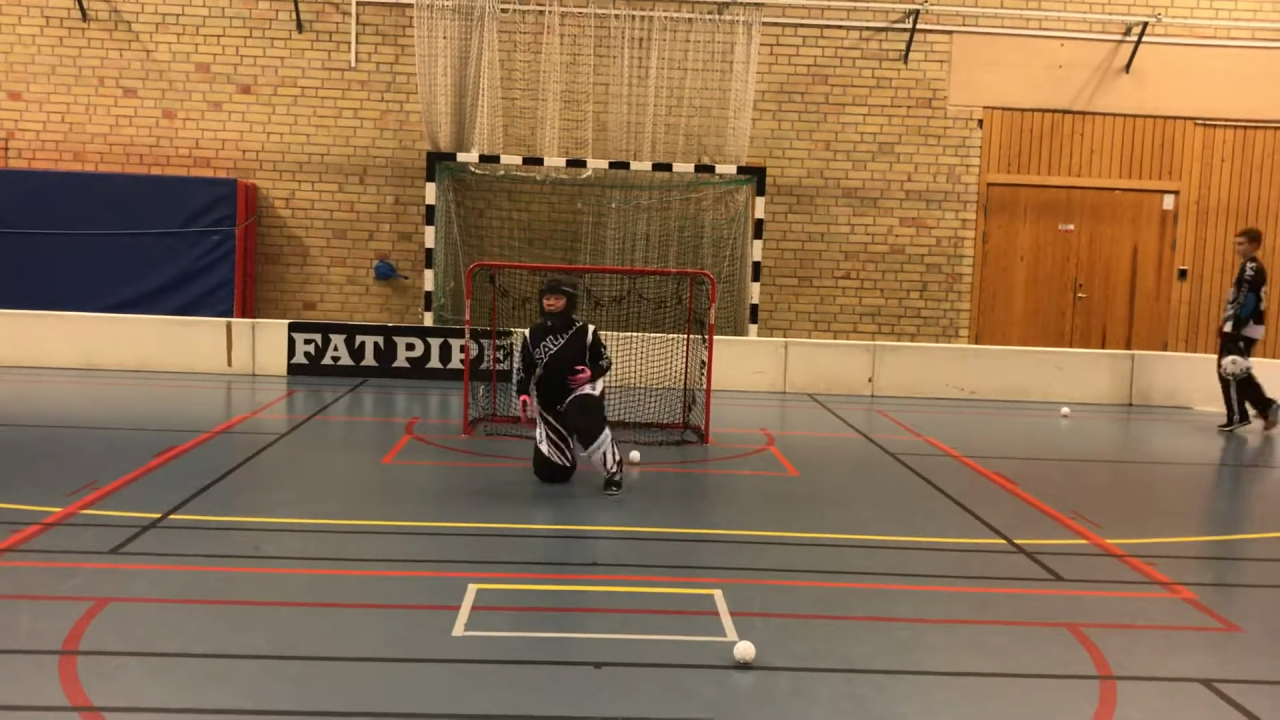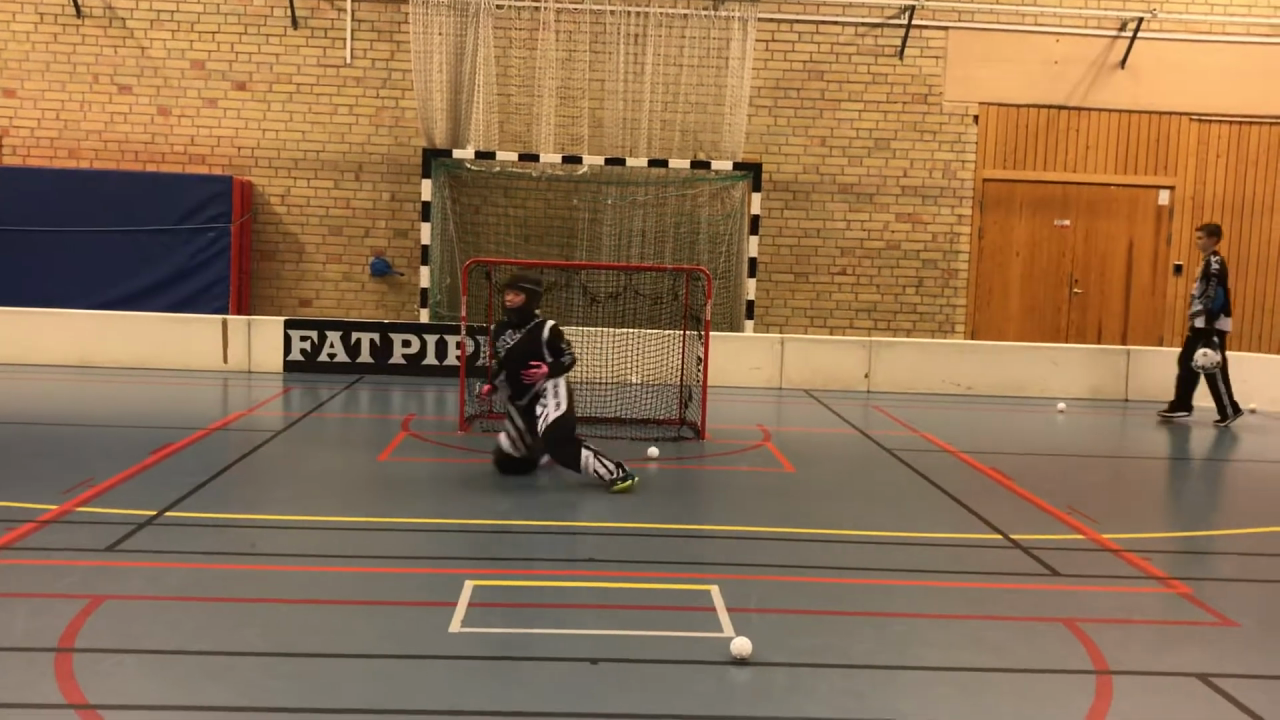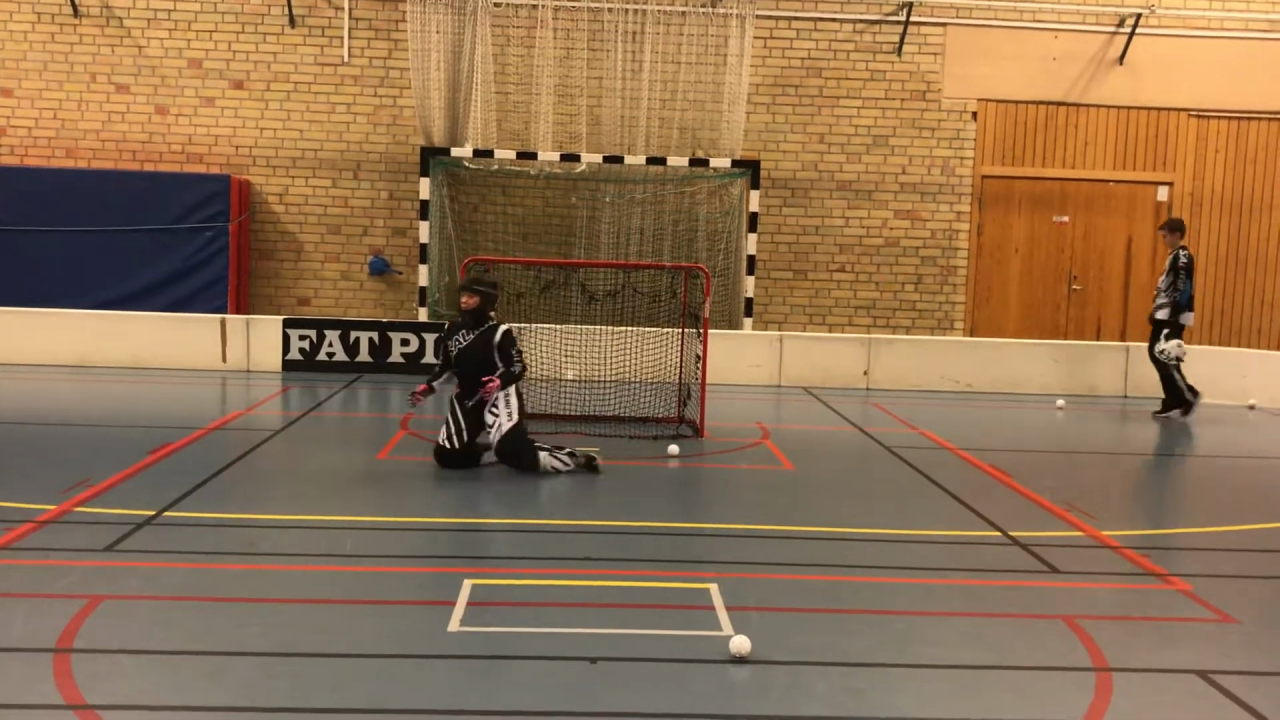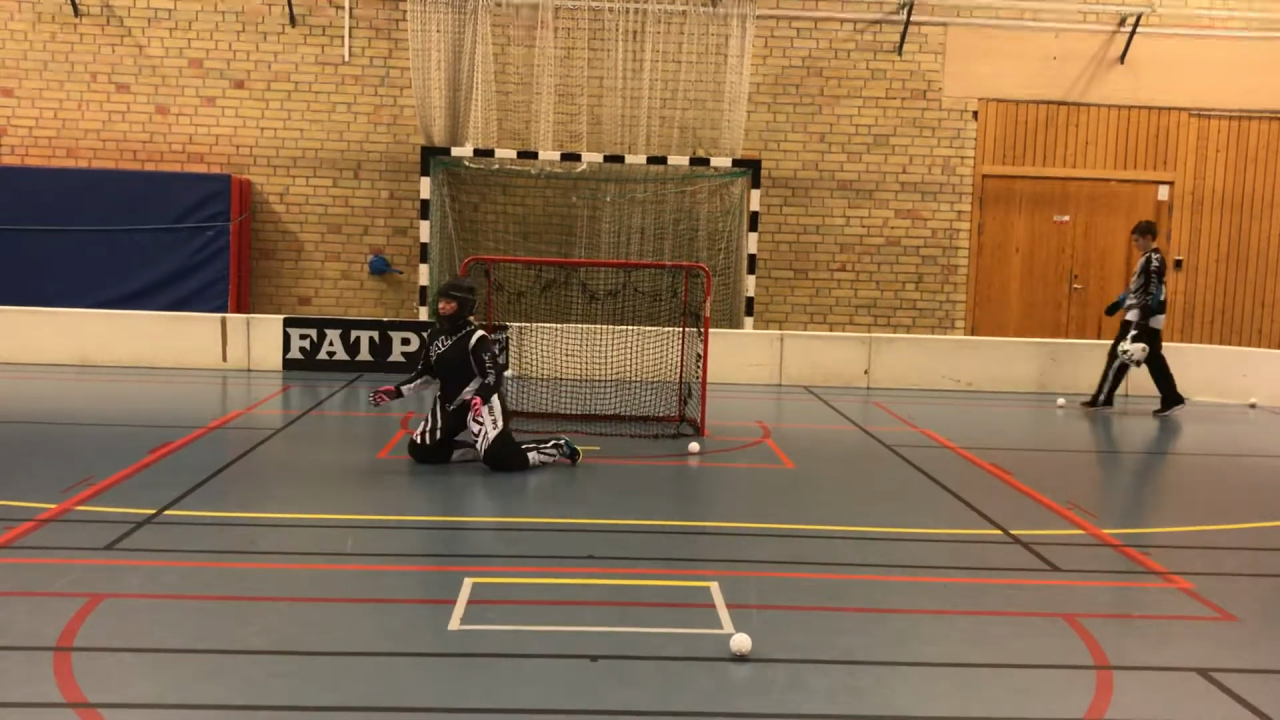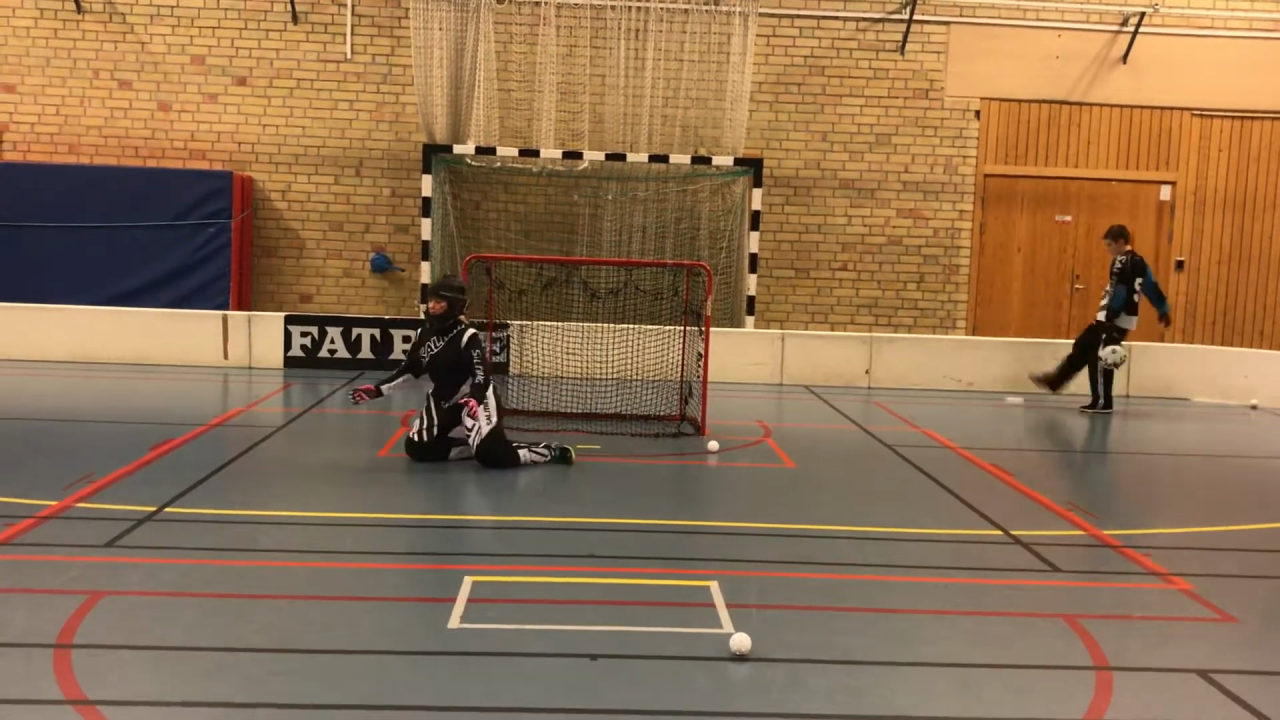
dt=0.3s
person 1, frame 1
left shoulder: (585, 332)
right shoulder: (532, 335)
left elbow: (605, 361)
right elbow: (526, 371)
left wrist: (591, 373)
right wrist: (524, 394)
left hip: (580, 391)
right hip: (549, 404)
left knee: (586, 414)
right knee: (551, 472)
left ankle: (613, 471)
right ankle: (568, 449)
person 1, frame 2
left shoulder: (546, 329)
right shoulder: (500, 329)
left elbow: (568, 359)
left wrist: (548, 370)
right wrist: (491, 385)
left hip: (547, 391)
right hip: (517, 399)
left knee: (558, 438)
right knee: (508, 463)
left ankle: (615, 473)
right ankle: (544, 450)
person 1, frame 3
left shoulder: (500, 332)
right shoulder: (452, 329)
left elbow: (518, 367)
right elbow: (445, 365)
left wrist: (500, 381)
right wrist: (429, 386)
left hip: (498, 395)
right hip: (466, 399)
left knee: (512, 447)
right knee: (446, 456)
left ankle: (573, 459)
right ankle: (496, 448)
person 1, frame 4
left shoulder: (477, 338)
right shoulder: (435, 334)
left elbow: (492, 377)
right elbow: (426, 372)
left wrist: (481, 398)
right wrist: (397, 391)
left hip: (480, 402)
right hip: (448, 403)
left knee: (502, 459)
right knee: (420, 450)
left ankle: (558, 447)
right ankle: (481, 448)
person 1, frame 5
left shoulder: (467, 336)
right shoulder: (424, 333)
left elbow: (480, 375)
right elbow: (409, 369)
left wrist: (475, 399)
right wrist: (378, 389)
left hip: (473, 399)
right hip: (441, 401)
left knee: (493, 454)
right knee: (416, 448)
left ankle: (550, 451)
right ankle: (473, 444)
person 2, frame 1
left shoulder: (1250, 268)
right shoulder: (1250, 267)
left elbow: (1246, 300)
left wrist: (1235, 330)
right wrist: (1226, 324)
left hip: (1242, 328)
right hip: (1242, 327)
left ankle: (1237, 417)
person 2, frame 2
left shoulder: (1215, 262)
right shoulder: (1209, 261)
left elbow: (1215, 295)
left wrist: (1209, 324)
left hip: (1212, 324)
right hip: (1202, 322)
left knee: (1214, 367)
right knee: (1187, 361)
left ankle: (1230, 410)
right ankle: (1181, 405)
person 2, frame 3
left shoulder: (1182, 257)
right shoulder: (1175, 256)
left elbow: (1182, 289)
left wrist: (1174, 319)
right wrist: (1156, 310)
left hip: (1173, 316)
right hip: (1166, 314)
left knee: (1161, 354)
right knee: (1160, 355)
left ankle: (1188, 396)
right ankle: (1174, 403)
person 2, frame 4
left shoulder: (1154, 259)
right shoulder: (1149, 258)
left elbow: (1153, 292)
left wrist: (1143, 321)
right wrist: (1118, 303)
left hip: (1141, 318)
right hip: (1141, 317)
left knee: (1119, 354)
right knee: (1154, 359)
left ankle: (1103, 399)
right ankle: (1172, 399)
person 2, frame 5
left shoulder: (1121, 262)
right shoulder: (1139, 261)
left elbow: (1118, 294)
right elbow: (1152, 286)
left wrist: (1109, 322)
right wrist: (1163, 310)
left hip: (1116, 318)
right hip: (1125, 317)
left knee: (1099, 357)
right knee: (1082, 347)
left ankle: (1102, 402)
right ankle: (1055, 381)
